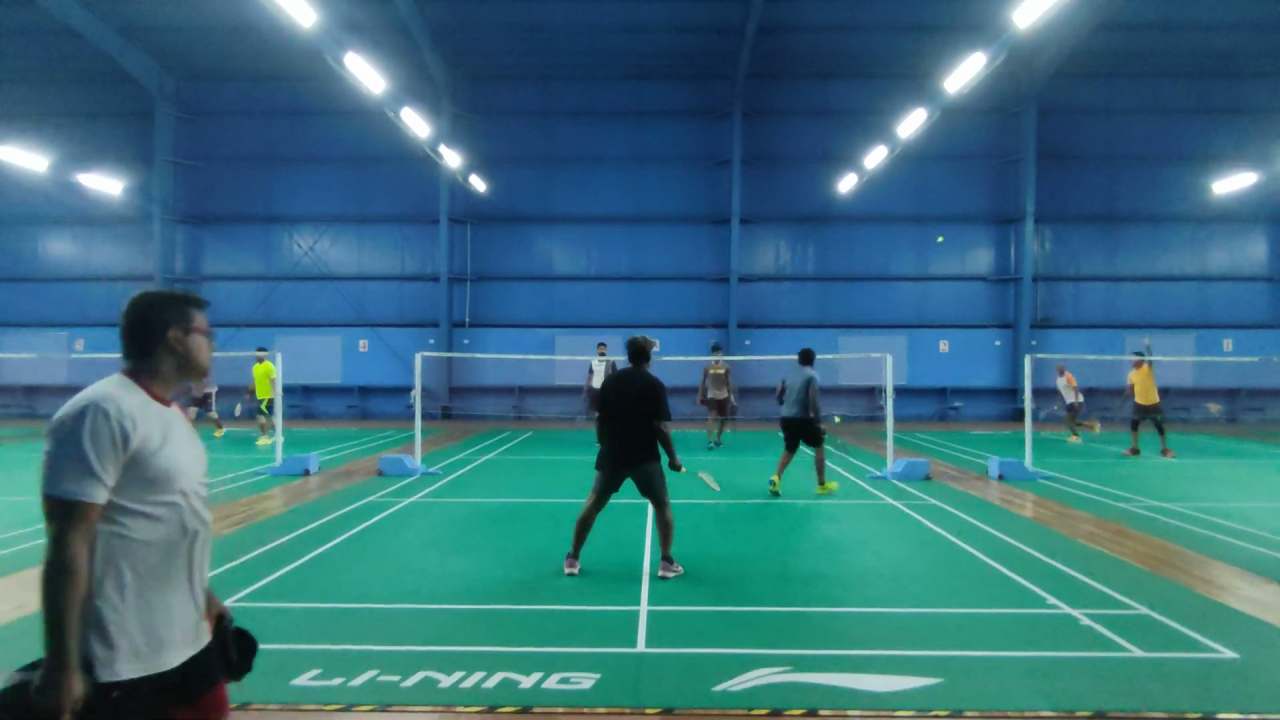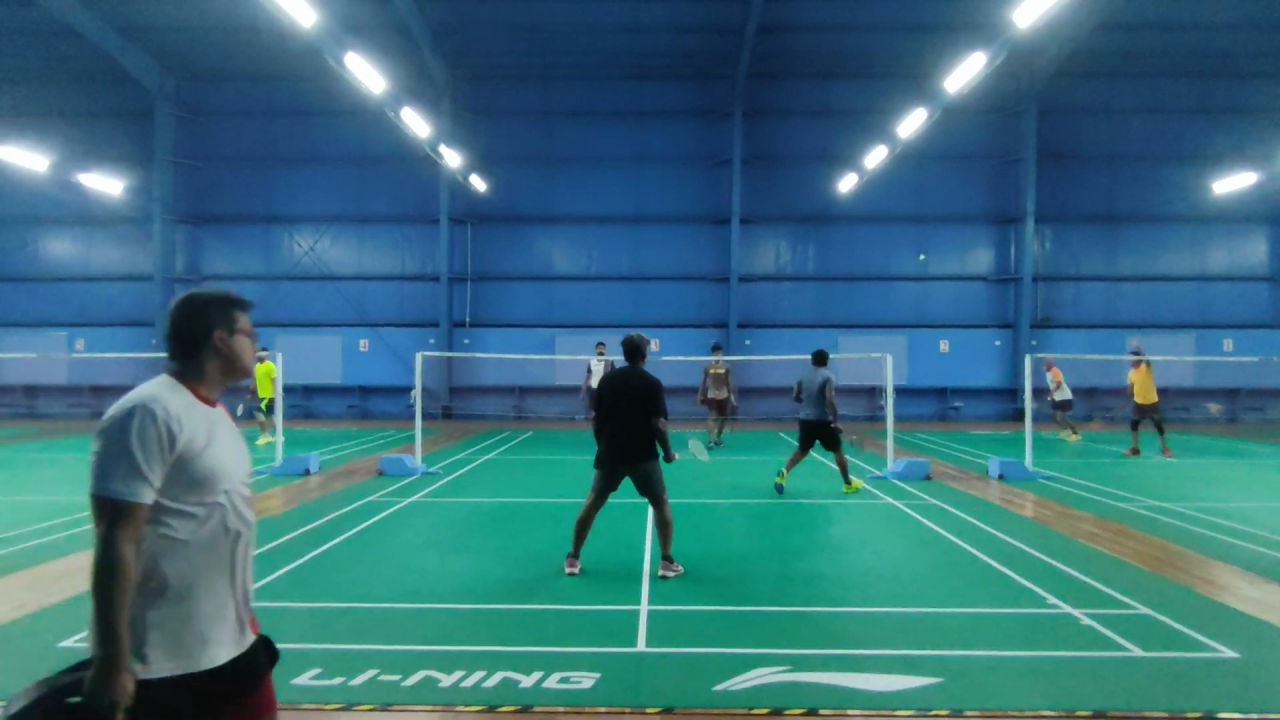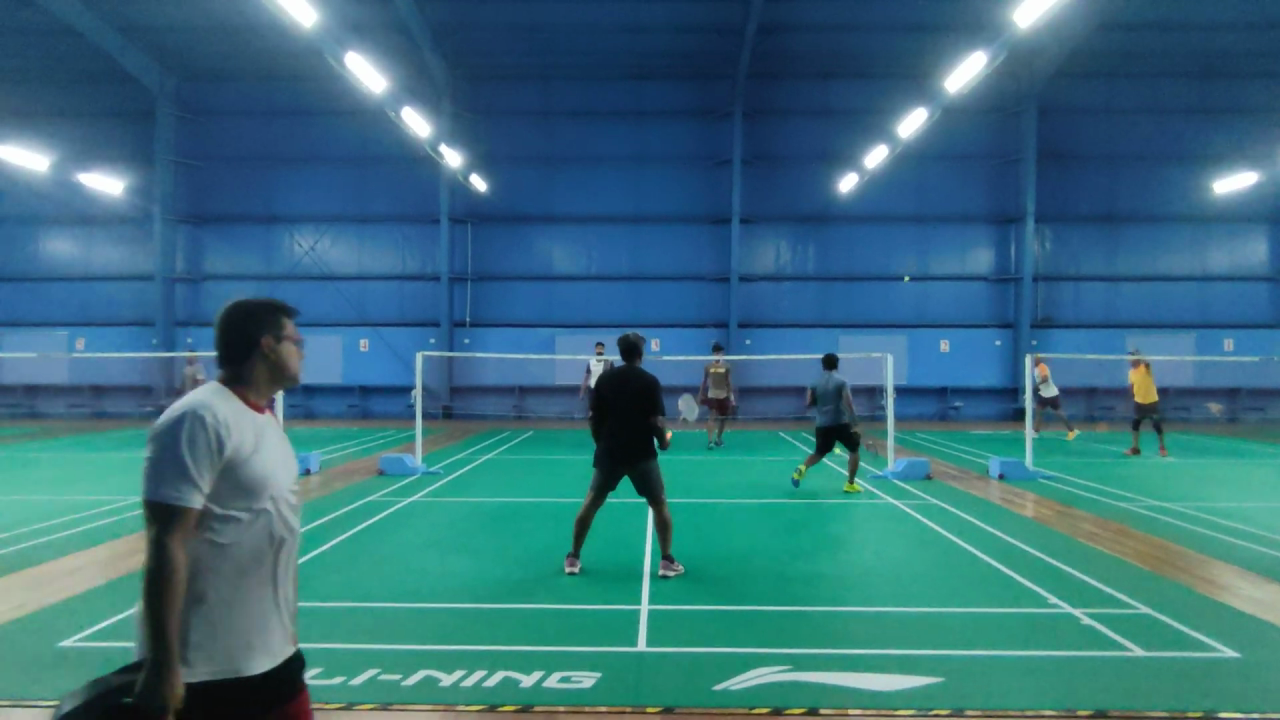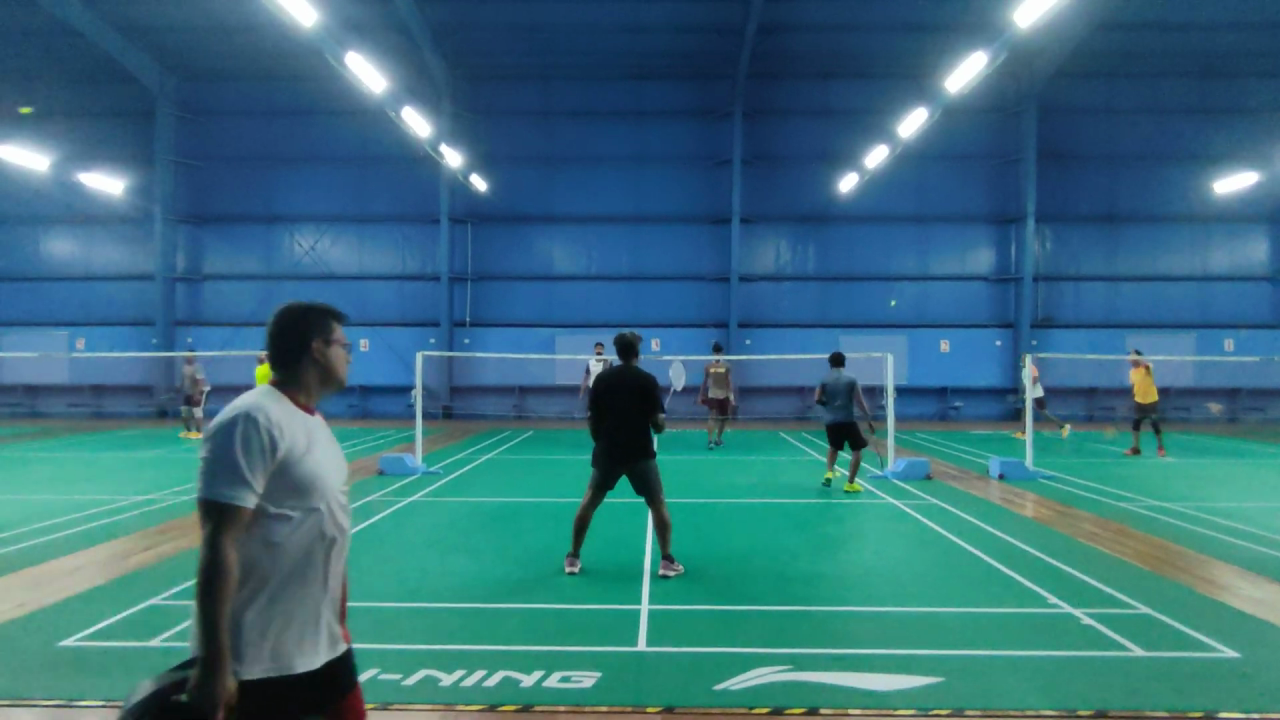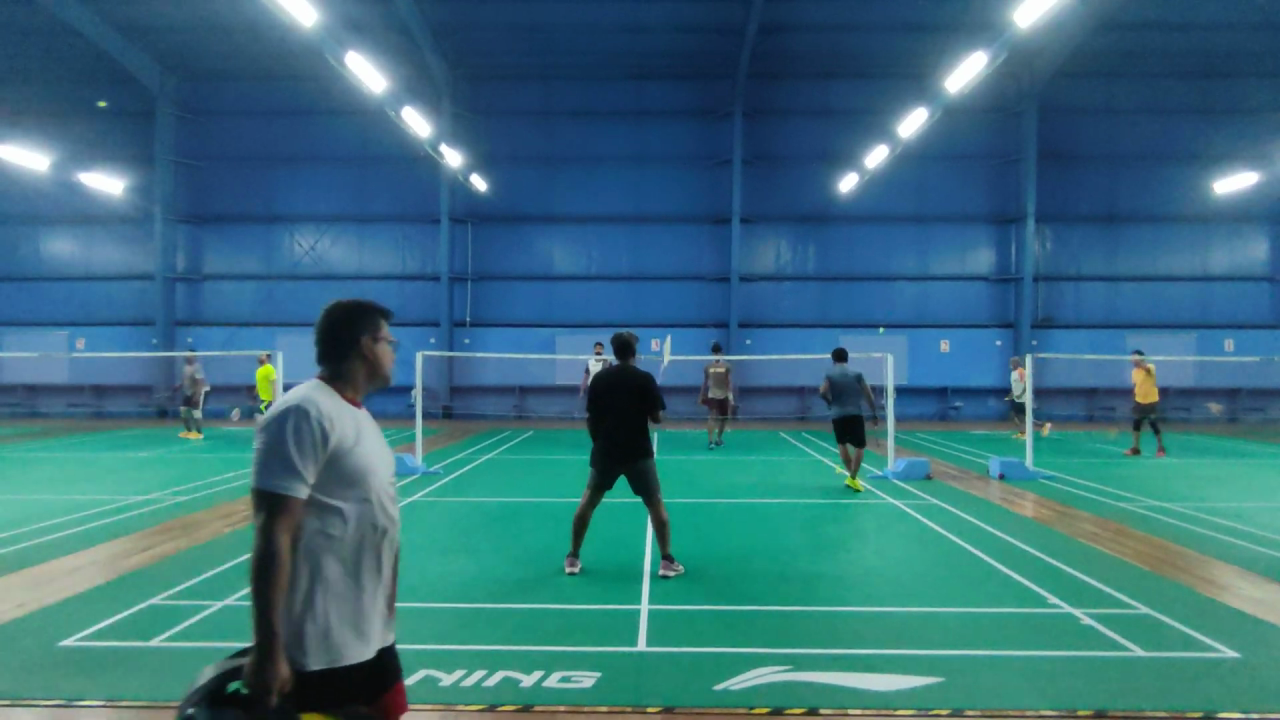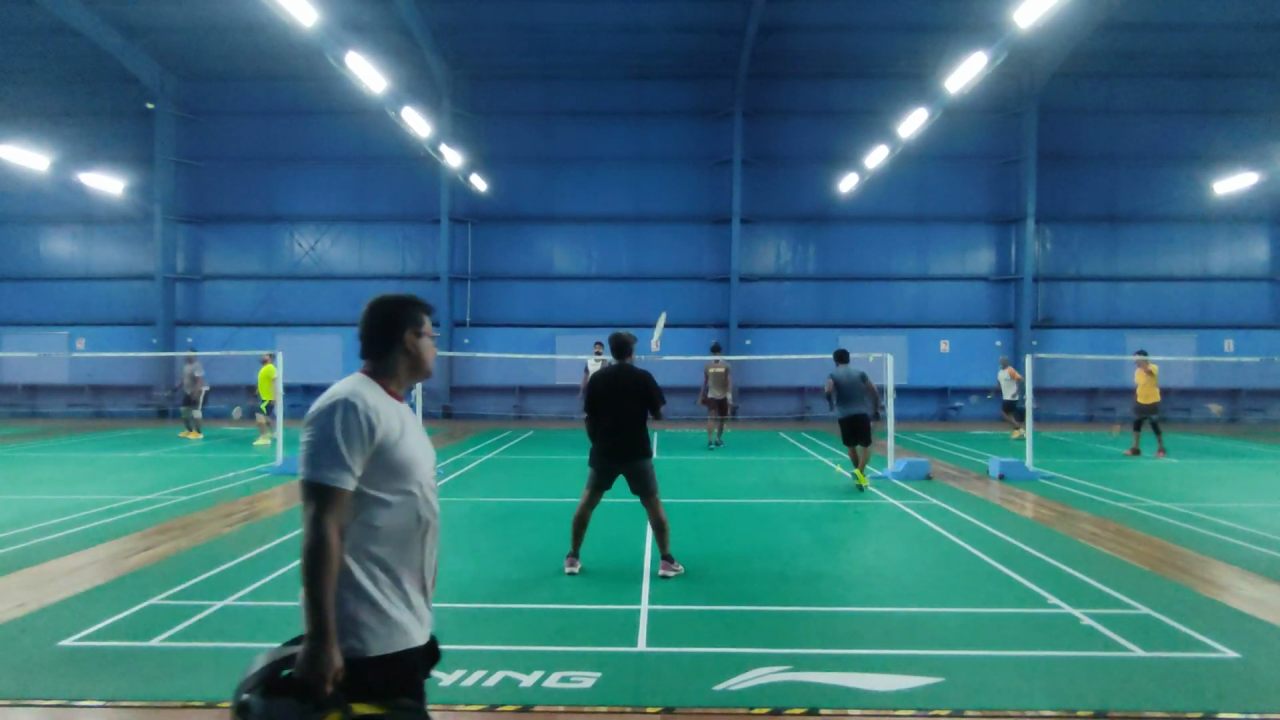
dt=0.1s
person 1, frame 1
left shoulder: (172, 412)
right shoulder: (102, 414)
right elbow: (68, 545)
left wrist: (205, 597)
right wrist: (61, 666)
right hip: (122, 653)
person 1, frame 2
left shoulder: (214, 413)
right shoulder: (149, 414)
right elbow: (116, 544)
right wrist: (111, 663)
left hip: (229, 637)
right hip: (162, 654)
person 1, frame 3
left shoulder: (263, 420)
right shoulder: (199, 421)
right elbow: (166, 549)
right wrist: (162, 668)
left hip: (272, 645)
right hip: (205, 660)
person 1, frame 4
left shoulder: (311, 420)
right shoulder: (252, 422)
right elbow: (220, 547)
right wrist: (214, 664)
left hip: (321, 642)
right hip: (258, 656)
person 1, frame 5
left shoulder: (356, 415)
right shoulder: (303, 416)
right elbow: (272, 538)
right wrist: (269, 651)
left hip: (367, 632)
right hip: (318, 643)
person 1, frame 6
left shoulder: (396, 408)
right shoulder: (349, 408)
right elbow: (322, 527)
right wrist: (320, 638)
left hip: (404, 621)
right hip: (369, 629)
person 2, frame 1
left shoulder: (611, 381)
right shoulder: (655, 385)
left elbow: (599, 419)
right elbow: (661, 427)
right wrist: (672, 457)
left hip: (612, 456)
right hip: (644, 457)
left knee: (593, 504)
right knee: (662, 506)
left ankle: (573, 558)
right ankle: (666, 562)
person 2, frame 2
left shoulder: (607, 379)
right shoulder: (652, 383)
left elbow: (596, 419)
right elbow: (658, 425)
right wrist: (667, 452)
left hip: (610, 455)
right hip: (643, 456)
left knee: (592, 504)
right knee: (661, 505)
left ankle: (573, 558)
right ankle: (666, 562)
person 2, frame 3
left shoulder: (604, 378)
right shoulder: (649, 382)
left elbow: (593, 418)
right elbow: (656, 424)
right wrist: (663, 439)
left hip: (608, 454)
right hip: (641, 455)
left knee: (591, 503)
right knee: (659, 505)
left ankle: (573, 557)
right ankle: (667, 561)
person 2, frame 4
left shoulder: (601, 378)
right shoulder: (647, 380)
left elbow: (592, 418)
right elbow: (657, 422)
right wrist: (661, 424)
left hip: (607, 453)
right hip: (639, 454)
left knee: (589, 503)
right knee: (658, 504)
left ankle: (573, 557)
right ankle: (667, 561)
person 2, frame 5
left shoulder: (599, 378)
right shoulder: (644, 379)
left elbow: (590, 418)
right elbow: (657, 418)
right wrist: (653, 412)
left hip: (605, 452)
right hip: (638, 453)
left knee: (588, 502)
right knee: (655, 504)
left ankle: (573, 557)
right ankle: (667, 561)
person 2, frame 6
left shoulder: (597, 378)
right shoulder: (643, 377)
left elbow: (588, 418)
right elbow: (658, 414)
left hip: (603, 452)
right hip: (636, 452)
left knee: (587, 502)
right knee: (653, 504)
left ankle: (573, 557)
right ankle: (666, 561)
